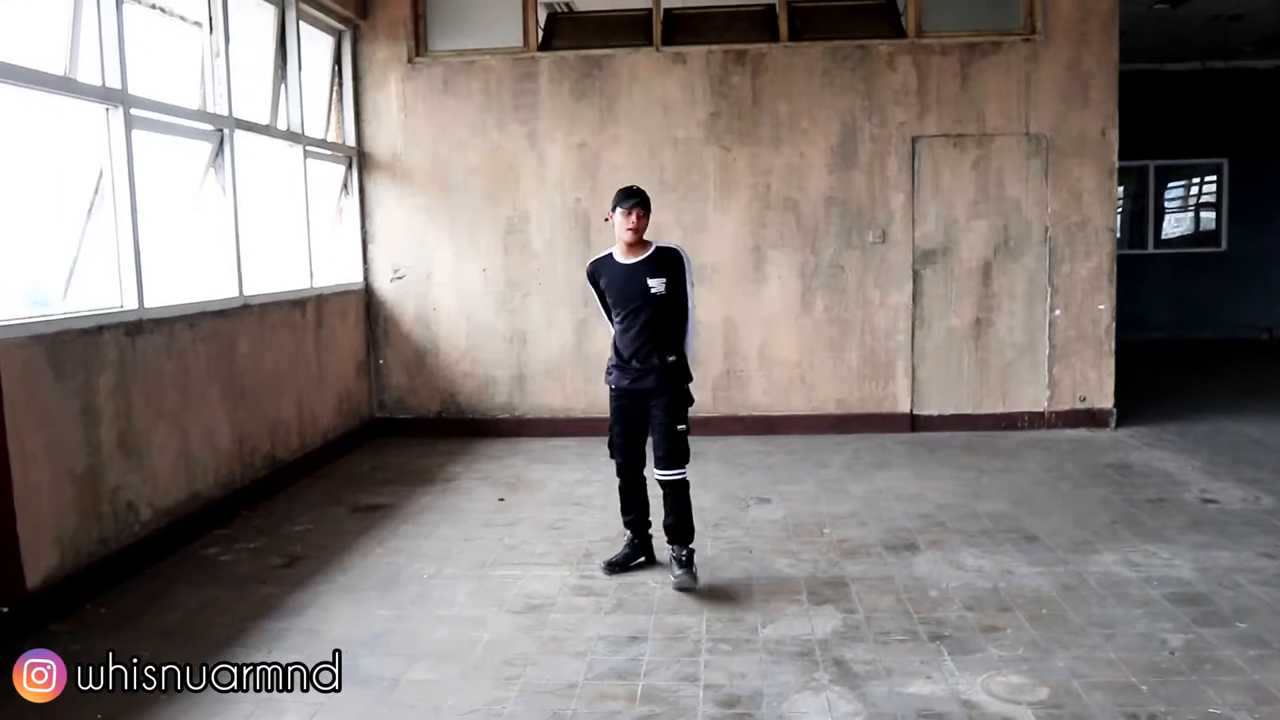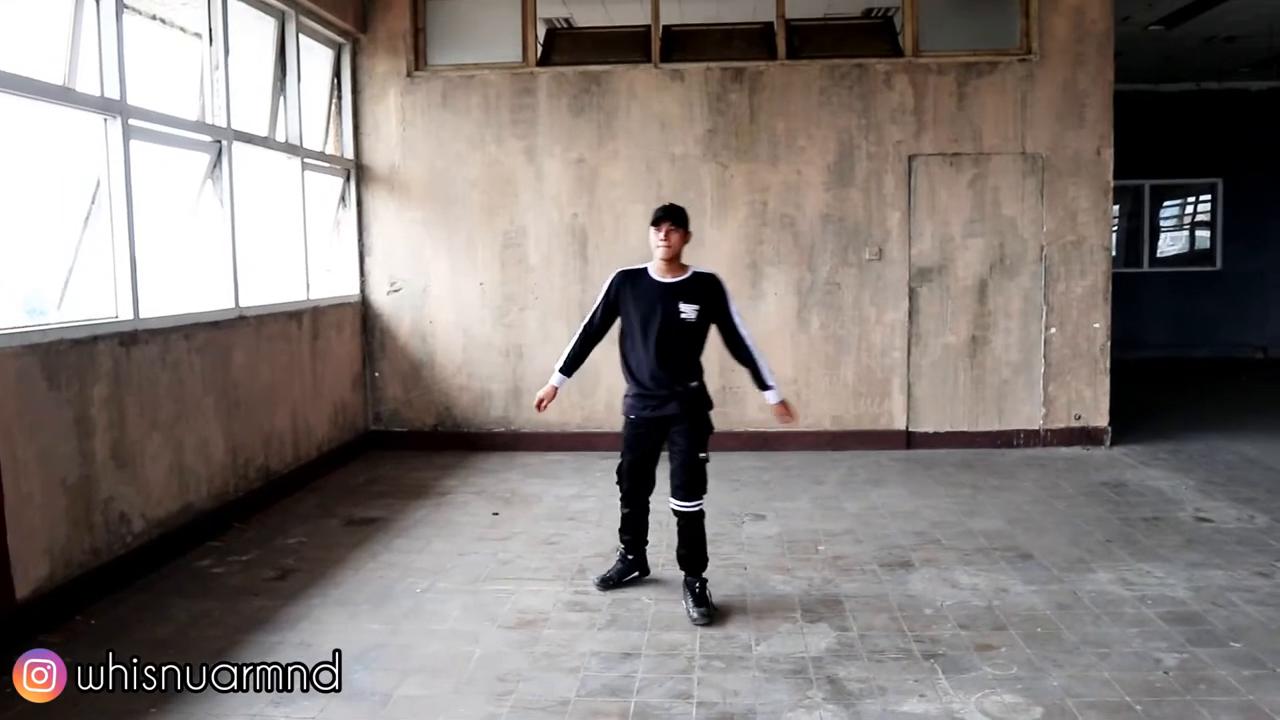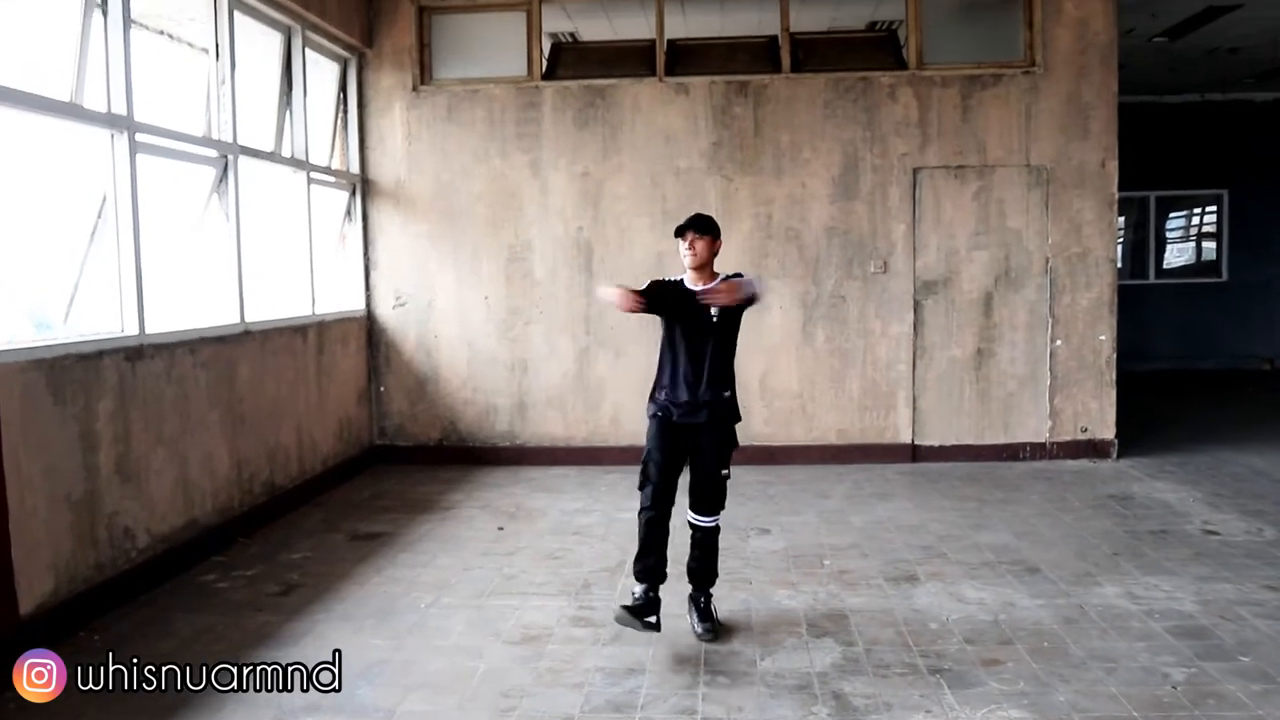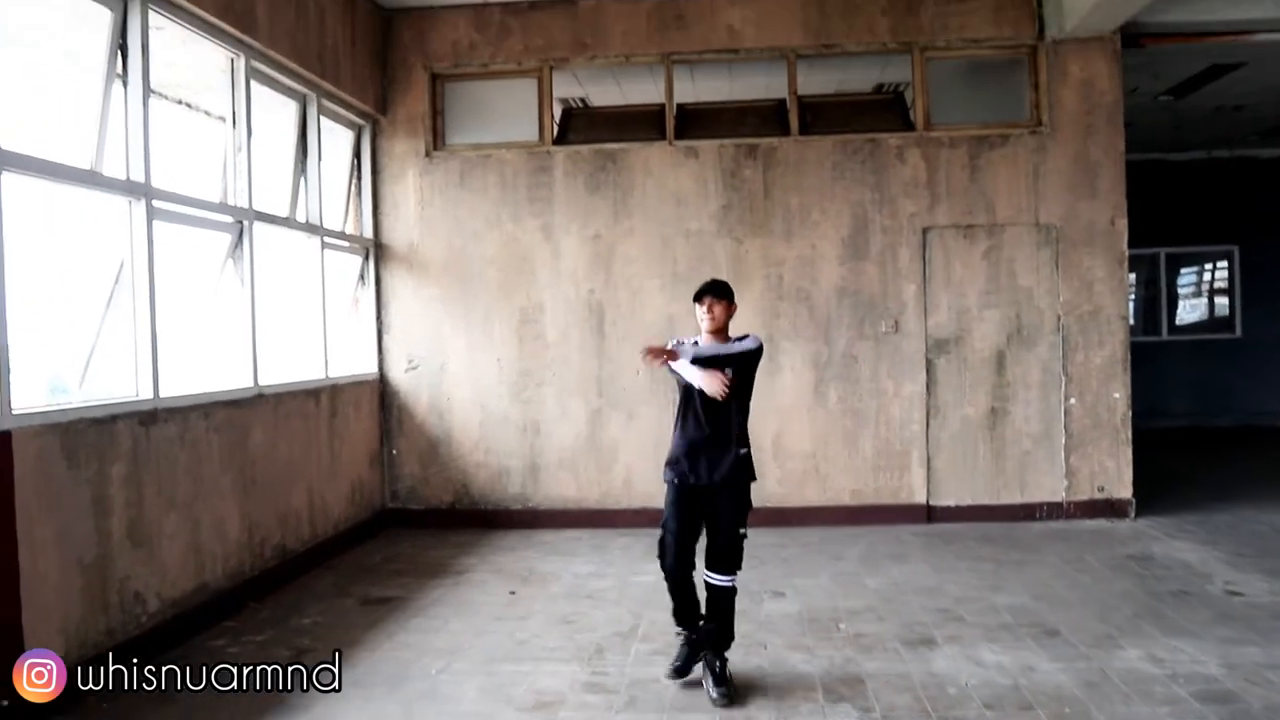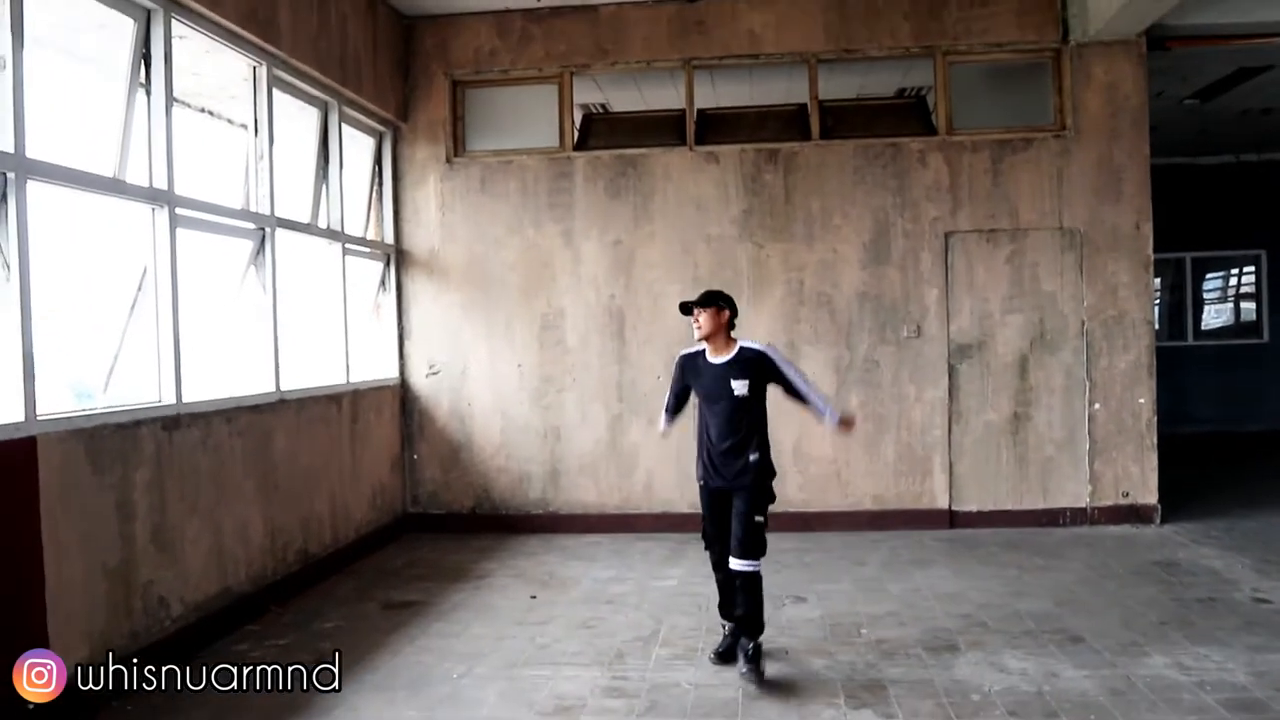
dt=0.5s
person 1, frame 1
left shoulder: (672, 259)
right shoulder: (598, 270)
left elbow: (685, 317)
left wrist: (673, 361)
left hip: (666, 376)
right hip: (623, 379)
left knee: (670, 467)
right knee: (626, 466)
left ankle: (680, 550)
right ankle: (638, 541)
person 1, frame 2
left shoulder: (707, 286)
right shoulder: (624, 282)
left elbow: (738, 339)
right elbow: (591, 330)
left wrist: (771, 392)
right wrist: (557, 379)
left hip: (687, 405)
right hip: (640, 404)
left knee: (687, 497)
right knee: (632, 490)
left ankle: (694, 580)
right ankle: (632, 558)
person 1, frame 3
left shoulder: (732, 286)
right shoulder: (666, 290)
left elbow: (748, 291)
right elbow: (642, 299)
left wrist: (734, 293)
right wrist: (629, 298)
left hip: (715, 417)
right hip: (667, 412)
left knee: (706, 512)
right knee: (654, 500)
left ankle: (701, 597)
right ankle: (646, 594)
person 1, frame 4
left shoulder: (748, 347)
right shoulder: (686, 351)
left elbow: (715, 352)
right elbow: (686, 363)
left wrist: (676, 351)
right wrist: (700, 374)
left hip: (731, 476)
right hip: (684, 473)
left knee: (722, 571)
right knee: (674, 560)
left ankle: (715, 657)
right ankle: (690, 635)
person 1, frame 5
left shoulder: (757, 357)
right shoulder: (688, 364)
left elbow: (799, 387)
right elbow: (678, 396)
left wrist: (833, 415)
right wrist: (666, 420)
left hip: (749, 475)
right hip: (710, 476)
left knee: (744, 557)
right knee: (719, 557)
left ankle: (750, 643)
right ankle: (733, 629)
